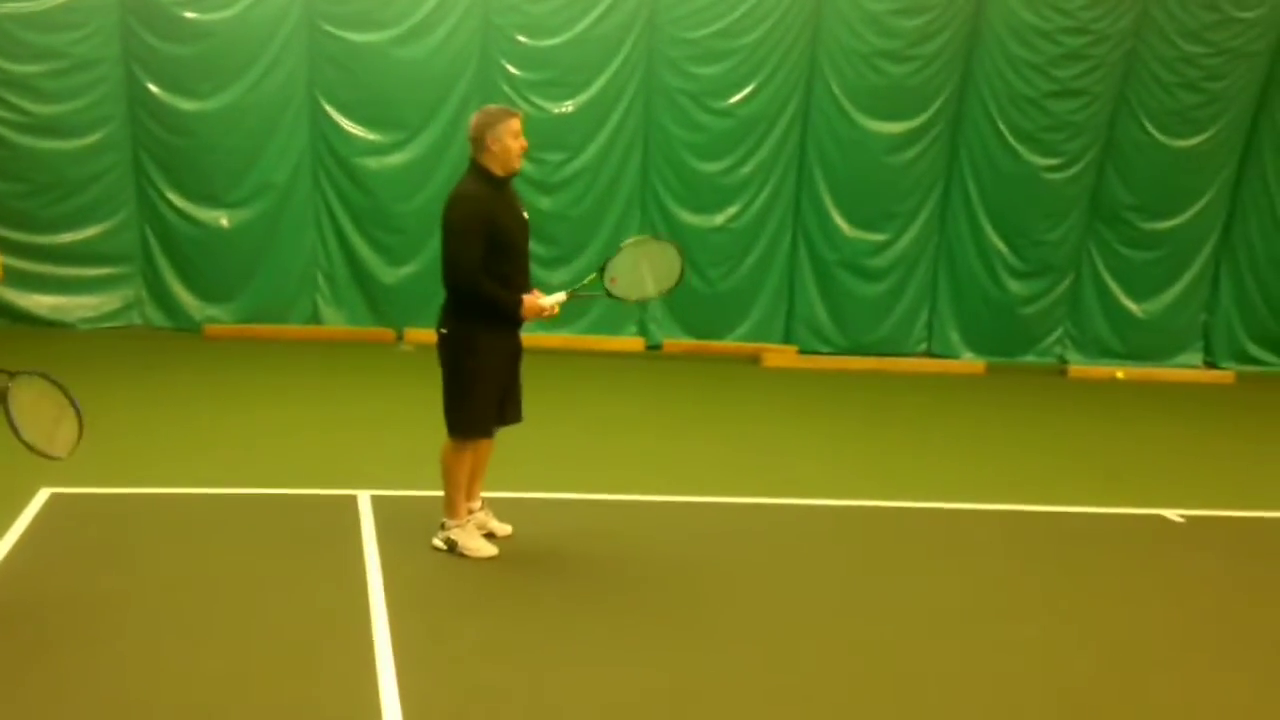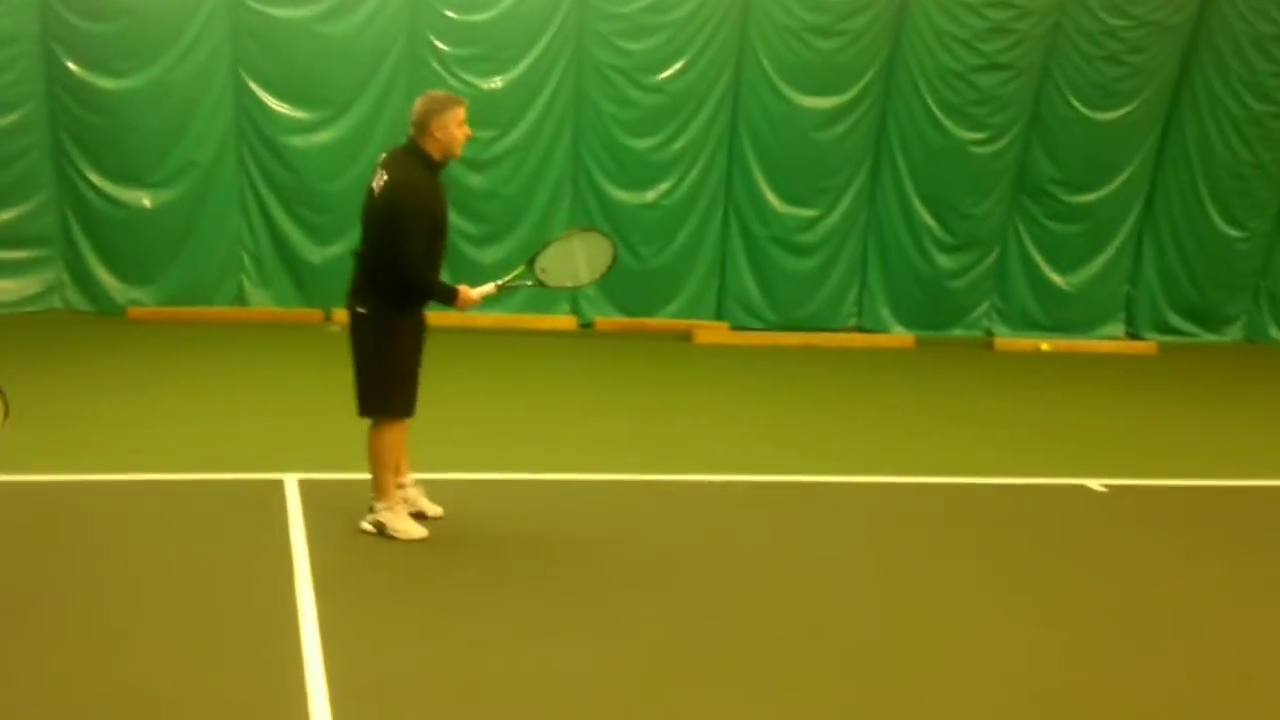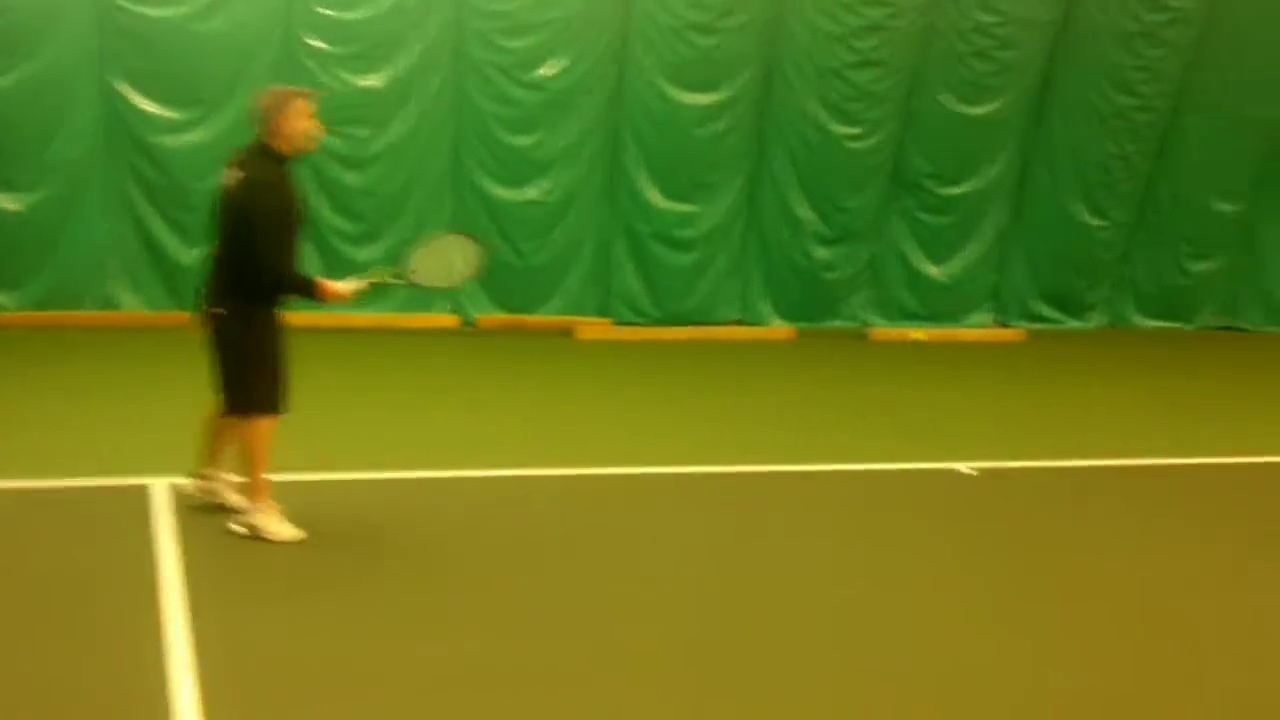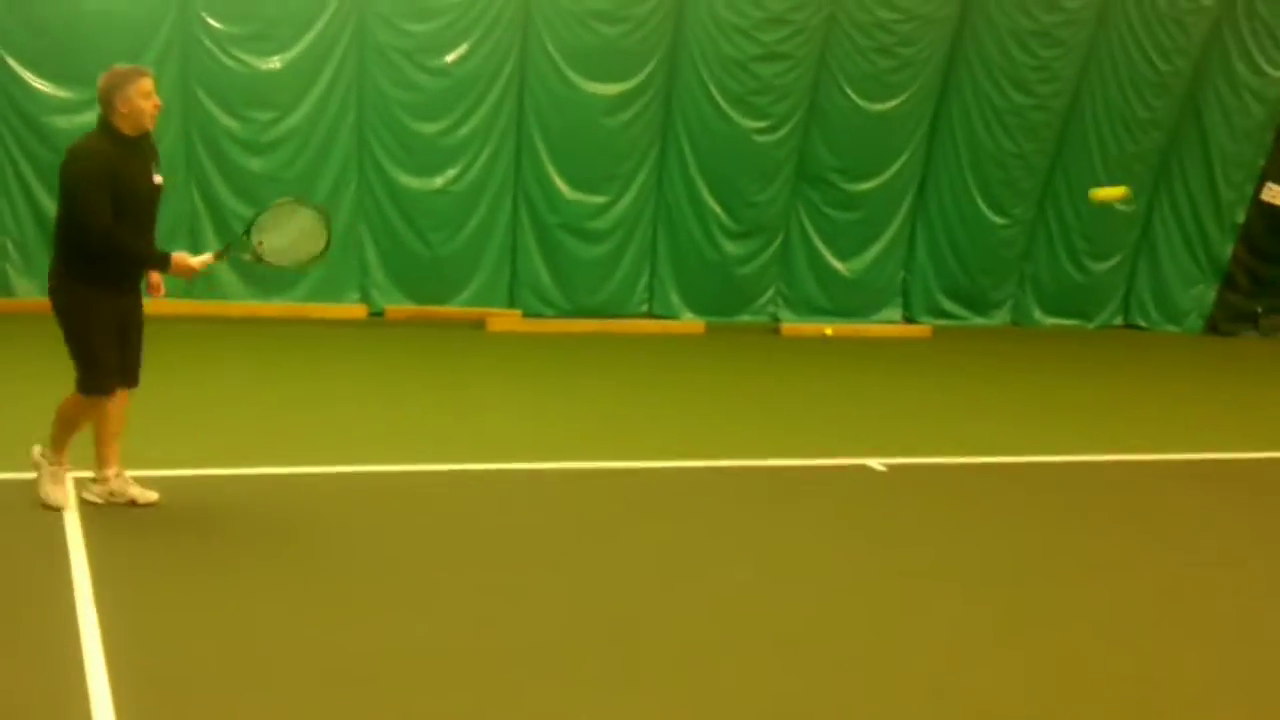
dt=0.5s
person 1, frame 1
left shoulder: (503, 192)
right shoulder: (470, 200)
right elbow: (464, 277)
left wrist: (526, 294)
right wrist: (516, 304)
left hip: (500, 330)
right hip: (471, 332)
left knee: (488, 425)
right knee: (467, 429)
left ankle: (473, 507)
right ankle: (453, 524)
person 1, frame 2
left shoulder: (404, 162)
right shoulder: (412, 186)
right elbow: (408, 266)
left wrist: (440, 292)
right wrist: (451, 295)
left hip: (395, 303)
right hip: (384, 308)
left knee: (399, 403)
right knee: (389, 408)
left ankle: (401, 485)
right ankle: (383, 508)
person 1, frame 3
left shoulder: (257, 167)
right shoulder: (263, 181)
right elbow: (267, 264)
left wrist: (304, 285)
right wrist: (315, 289)
left hip: (238, 301)
right hip: (244, 307)
left knee: (238, 399)
right knee: (260, 407)
left ankle: (207, 475)
right ankle: (257, 510)
person 1, frame 4
left shoulder: (144, 148)
right shoulder: (88, 157)
right elbow: (100, 235)
left wrist: (148, 269)
right wrist: (164, 261)
left hip: (121, 286)
right hip: (83, 288)
left knee: (120, 383)
right knee: (97, 387)
left ankle: (109, 478)
right ankle: (51, 457)
